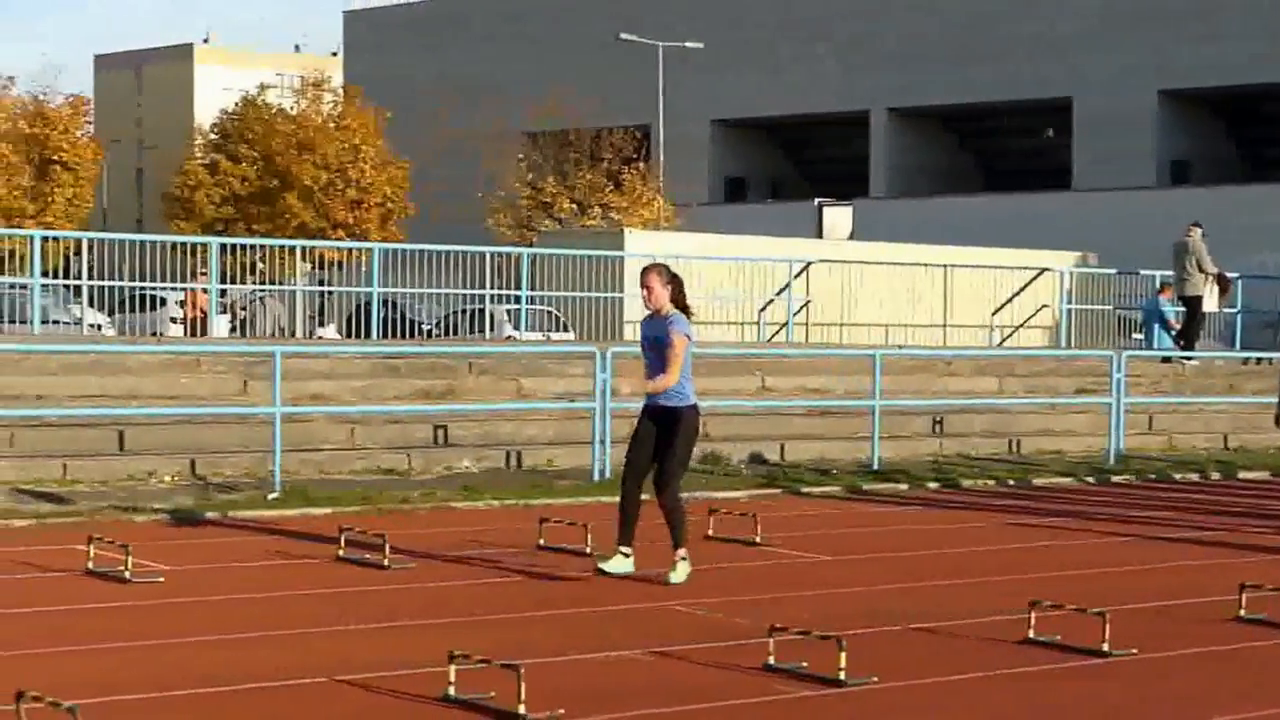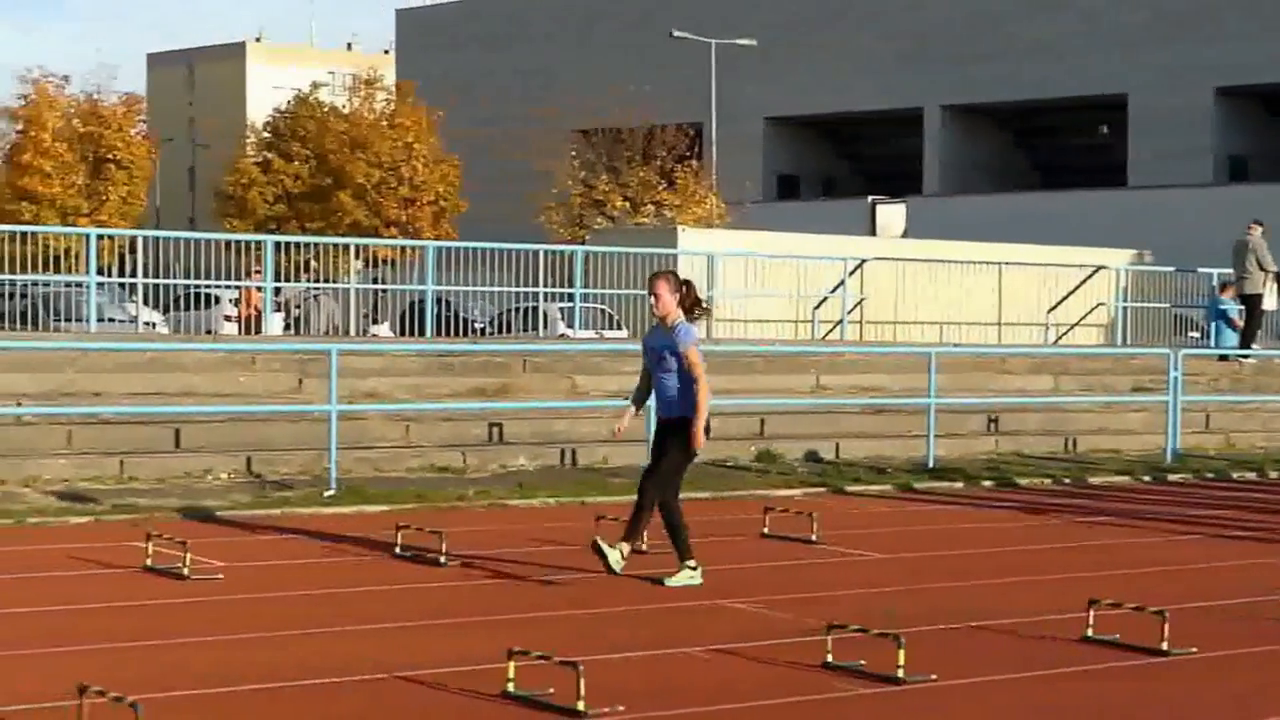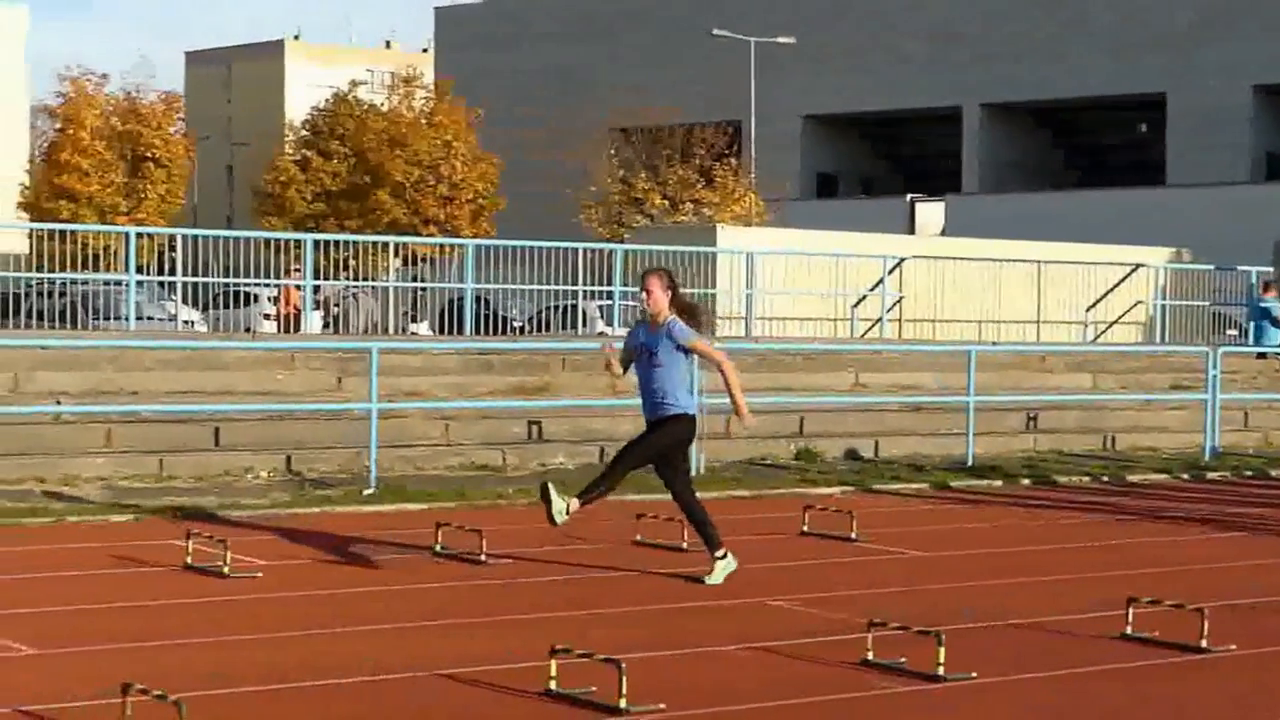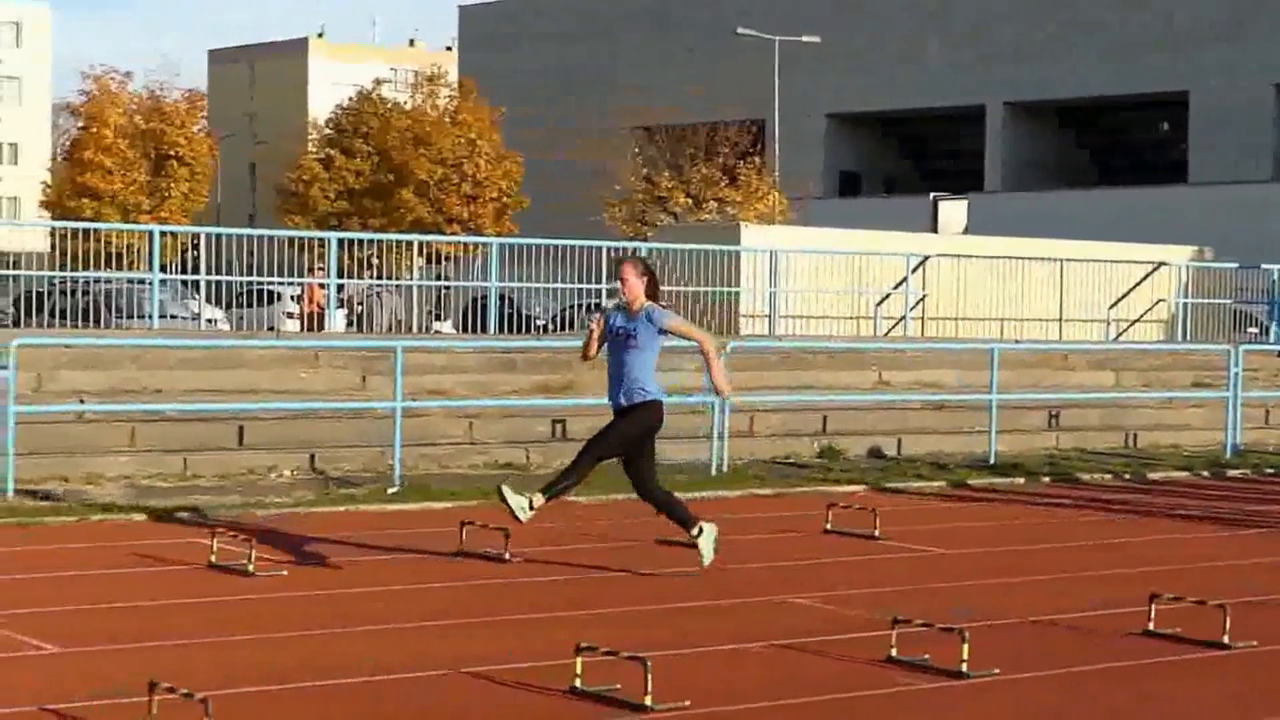
dt=0.3s
person 1, frame 1
left shoulder: (677, 325)
right shoulder: (647, 323)
left elbow: (671, 377)
left hip: (681, 414)
right hip: (652, 413)
left knee: (664, 488)
right knee: (631, 479)
left ankle: (681, 557)
right ankle: (624, 554)
person 1, frame 2
left shoulder: (682, 336)
right shoulder: (652, 335)
left elbow: (702, 384)
right elbow: (647, 381)
left wrist: (698, 430)
right wrist: (628, 414)
left hip: (687, 425)
right hip: (665, 424)
left knee: (651, 483)
right knee: (664, 497)
left ankle: (621, 550)
right ankle: (689, 566)
person 1, frame 3
left shoulder: (677, 332)
right shoulder: (638, 331)
left elbow: (723, 362)
right elbow: (620, 370)
left wrist: (738, 402)
right wrist: (612, 362)
left hip: (679, 421)
right hip: (657, 422)
left knee: (624, 460)
right knee: (682, 494)
left ankle: (569, 508)
right ankle: (721, 557)
person 1, frame 4
left shoulder: (656, 317)
right shoulder: (613, 315)
left elbow: (705, 340)
right elbow: (588, 355)
left wrist: (716, 376)
right wrist: (593, 334)
left hip: (645, 409)
right hip: (624, 410)
left knee: (590, 453)
right knee: (646, 487)
left ankle: (533, 504)
right ankle: (699, 530)
